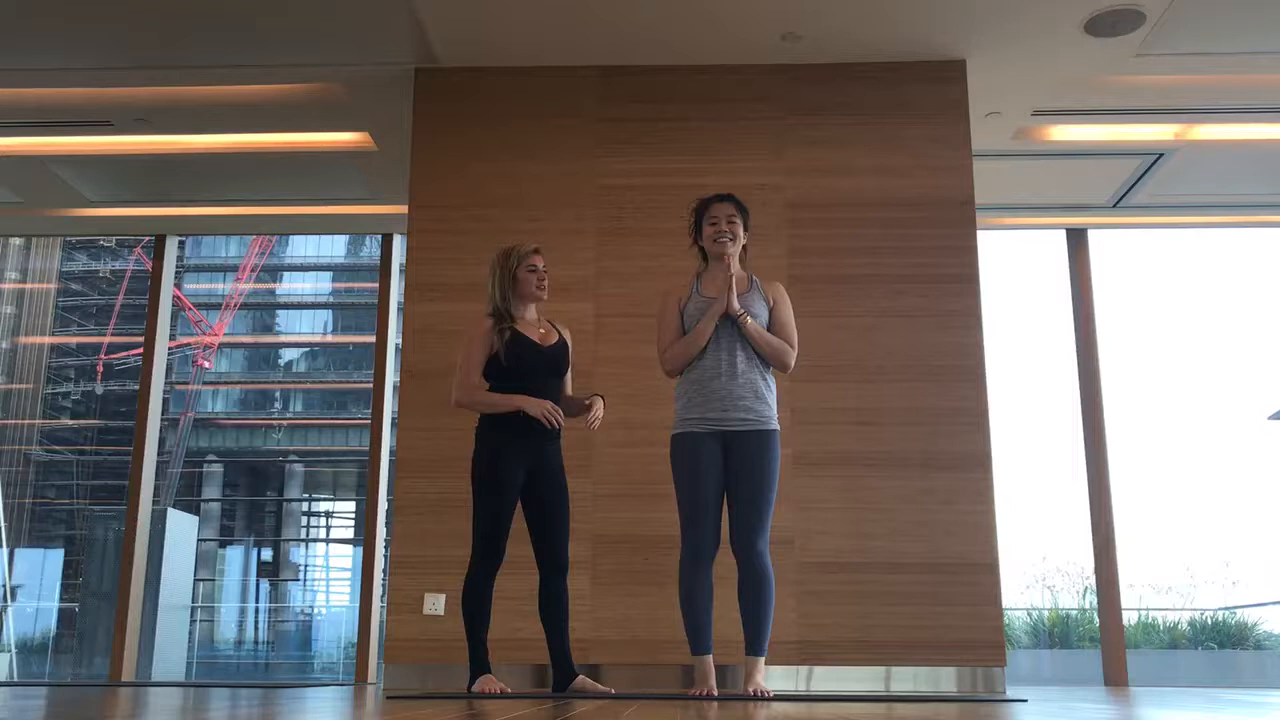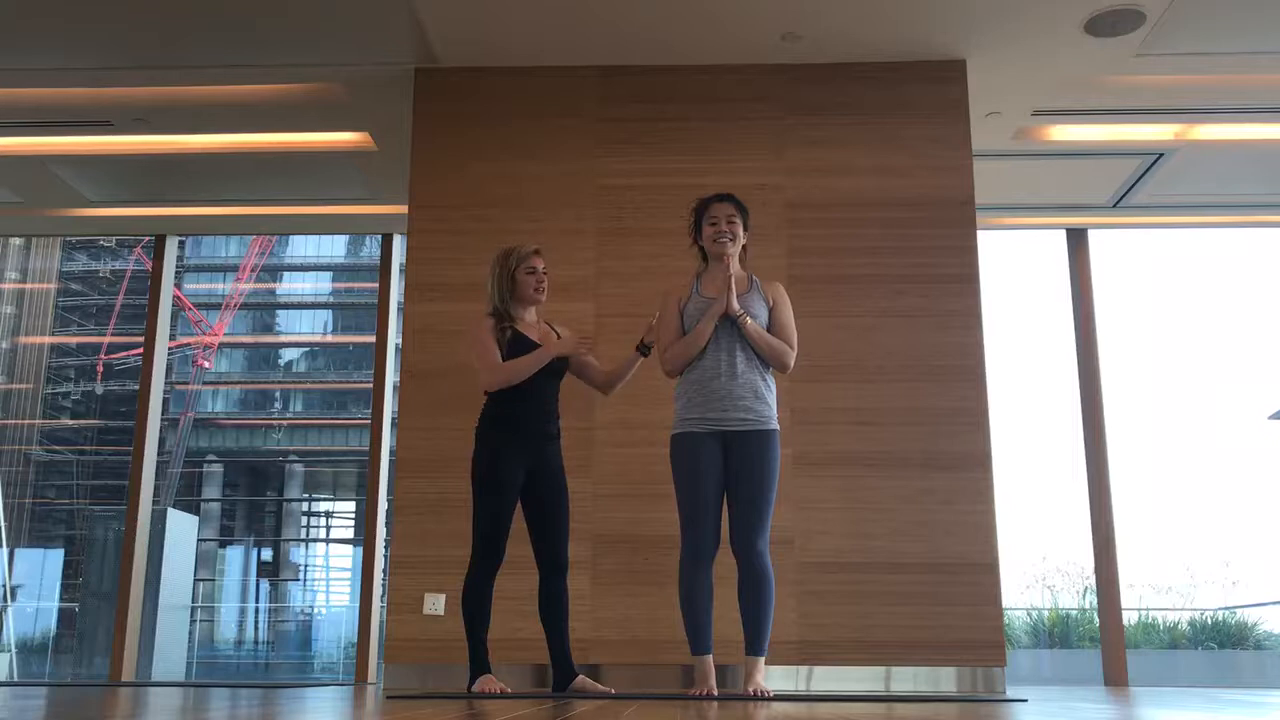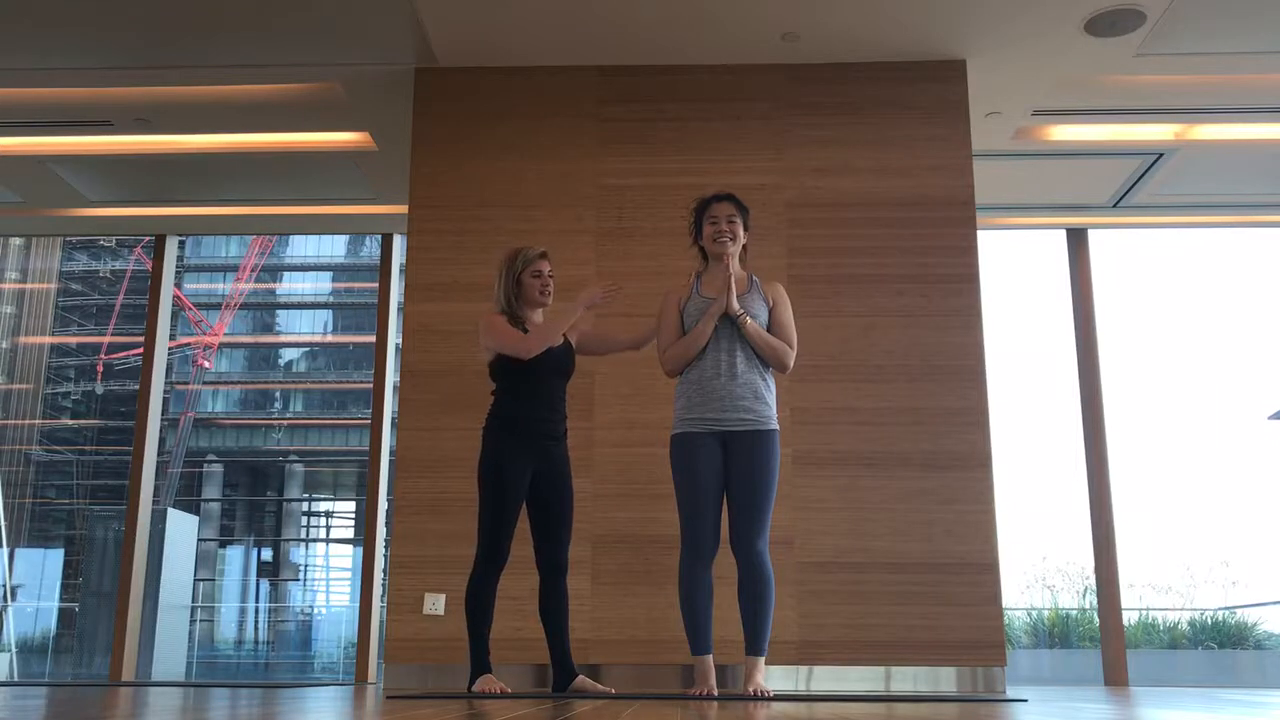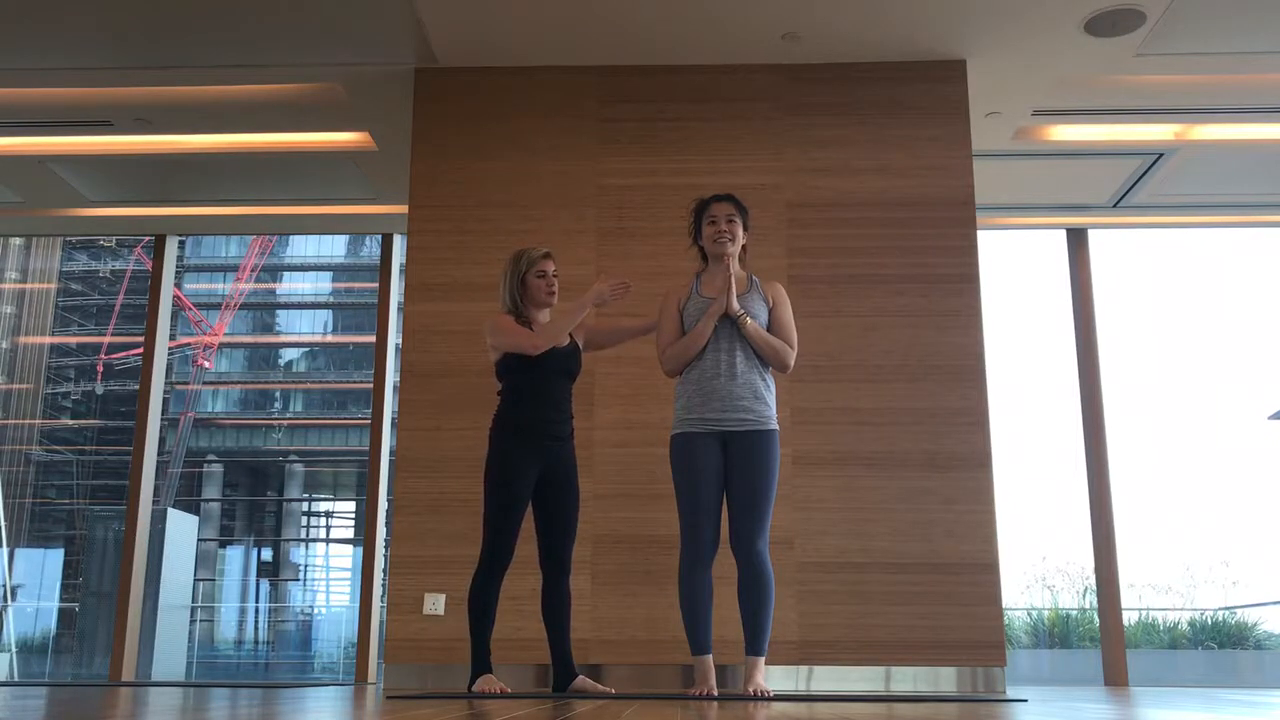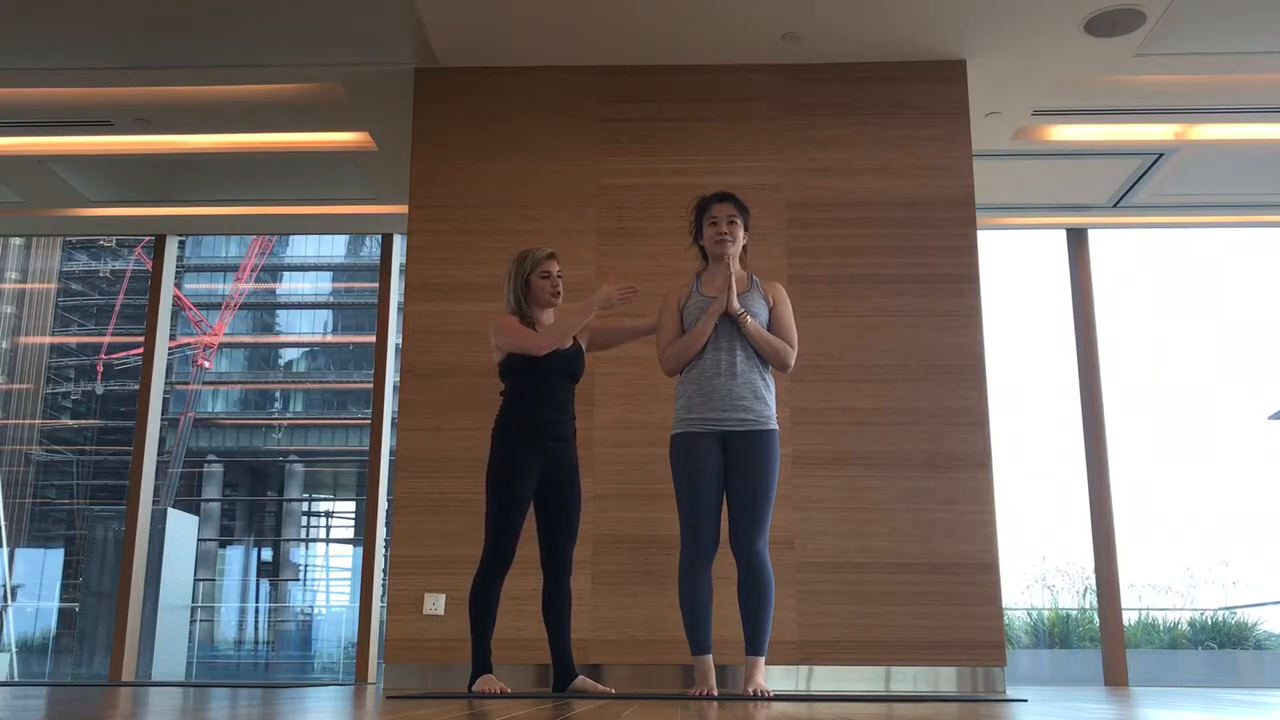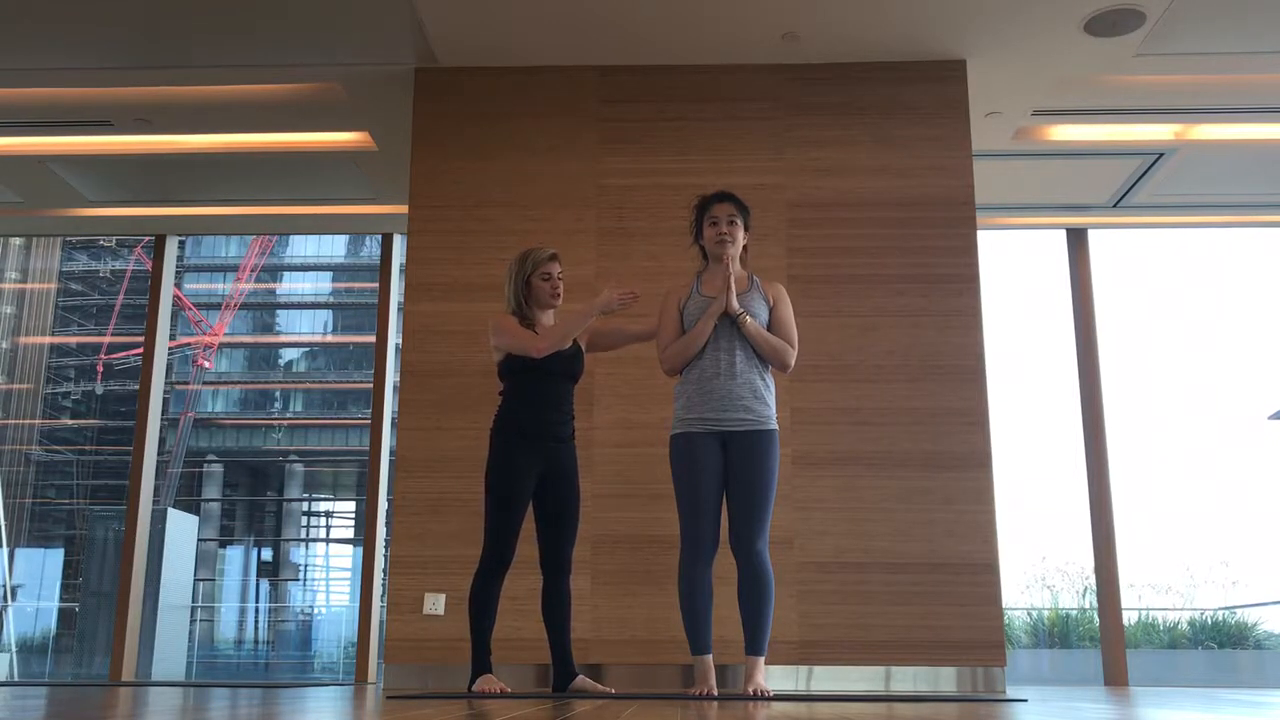
dt=0.4s
person 1, frame 1
left shoulder: (770, 292)
right shoulder: (680, 296)
left elbow: (787, 359)
right elbow: (670, 362)
left wrist: (740, 314)
right wrist: (714, 313)
left hip: (755, 428)
right hip: (695, 430)
left knee: (752, 546)
right knee: (698, 546)
left ankle: (755, 667)
right ankle: (703, 668)
person 1, frame 2
left shoulder: (769, 293)
right shoulder: (681, 297)
left elbow: (787, 359)
right elbow: (670, 363)
left wrist: (740, 315)
right wrist: (713, 314)
left hip: (755, 428)
right hip: (696, 429)
left knee: (752, 547)
right knee: (698, 546)
left ankle: (755, 667)
right ankle: (703, 668)
person 1, frame 3
left shoulder: (769, 293)
right shoulder: (681, 297)
left elbow: (786, 359)
right elbow: (670, 363)
left wrist: (740, 314)
right wrist: (713, 314)
left hip: (755, 428)
right hip: (695, 430)
left knee: (751, 547)
right knee: (698, 547)
left ankle: (755, 668)
right ankle: (703, 668)
person 1, frame 4
left shoulder: (769, 292)
right shoulder: (680, 297)
left elbow: (786, 359)
right elbow: (669, 363)
left wrist: (739, 314)
right wrist: (713, 314)
left hip: (755, 428)
right hip: (695, 429)
left knee: (751, 546)
right knee: (698, 546)
left ankle: (756, 667)
right ankle: (703, 668)
person 1, frame 5
left shoulder: (769, 292)
right shoulder: (681, 296)
left elbow: (787, 358)
right elbow: (669, 362)
left wrist: (739, 313)
right wrist: (713, 312)
left hip: (754, 427)
right hip: (695, 429)
left knee: (751, 546)
right knee: (698, 546)
left ankle: (755, 667)
right ankle: (703, 668)
person 1, frame 6
left shoulder: (770, 293)
right shoulder: (681, 296)
left elbow: (787, 359)
right elbow: (669, 362)
left wrist: (739, 313)
right wrist: (713, 313)
left hip: (755, 428)
right hip: (695, 429)
left knee: (752, 546)
right knee: (698, 546)
left ankle: (756, 667)
right ankle: (703, 668)
person 2, frame 1
left shoulder: (561, 334)
right shoulder: (489, 330)
right elbow: (463, 393)
left wrist: (590, 404)
right wrist: (523, 400)
left hip: (546, 453)
right hip: (500, 449)
left knee: (555, 563)
right knee: (488, 558)
left ankle: (564, 671)
right ankle: (479, 670)
person 2, frame 2
left shoulder: (558, 335)
right shoulder: (489, 328)
left elbow: (606, 383)
right elbow: (493, 378)
left wrist: (643, 349)
right wrist: (553, 350)
left hip: (546, 451)
right hip: (500, 448)
left knee: (555, 562)
right knee: (488, 557)
left ankle: (565, 671)
right ankle: (479, 670)
person 2, frame 3
left shoulder: (568, 333)
right shoulder: (495, 326)
left elbow: (631, 342)
right elbow: (529, 347)
right wrist: (580, 306)
left hip: (552, 451)
right hip: (507, 447)
left knee: (555, 563)
right knee: (492, 557)
left ankle: (565, 671)
right ankle: (480, 670)
person 2, frame 4
left shoulder: (576, 332)
right shoulder: (501, 326)
left elbow: (638, 329)
right elbow: (536, 344)
right wrist: (587, 302)
left hip: (559, 451)
right hip: (513, 447)
left knee: (558, 563)
right knee: (496, 557)
left ankle: (565, 671)
right ankle: (481, 670)
person 2, frame 5
left shoulder: (579, 332)
right shoulder: (505, 326)
left elbow: (640, 329)
right elbow: (540, 345)
right wrist: (594, 304)
left hip: (562, 452)
right hip: (516, 447)
left knee: (560, 564)
right knee: (498, 557)
left ankle: (565, 671)
right ankle: (481, 670)
person 2, frame 6
left shoulder: (579, 334)
right shoulder: (505, 326)
left elbow: (642, 333)
right elbow: (538, 348)
right wrist: (595, 307)
left hip: (560, 451)
right hip: (515, 447)
left knee: (559, 564)
right knee: (497, 557)
left ankle: (565, 671)
right ankle: (481, 669)
